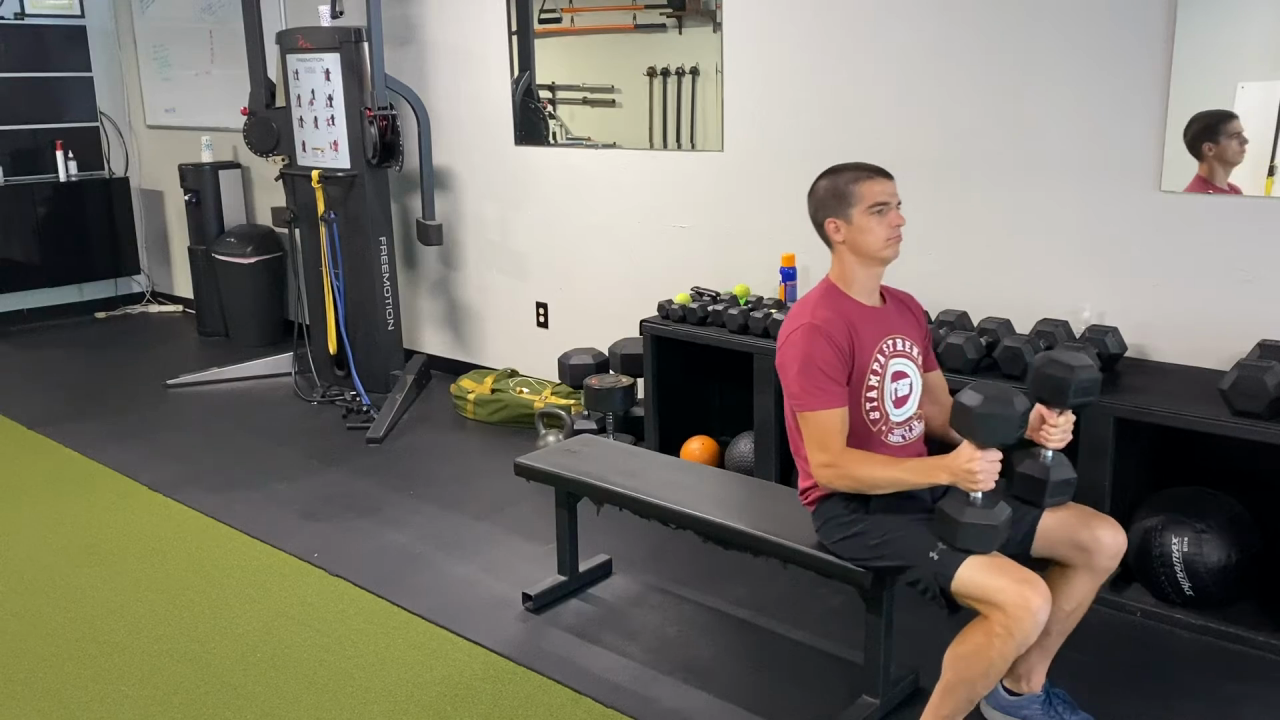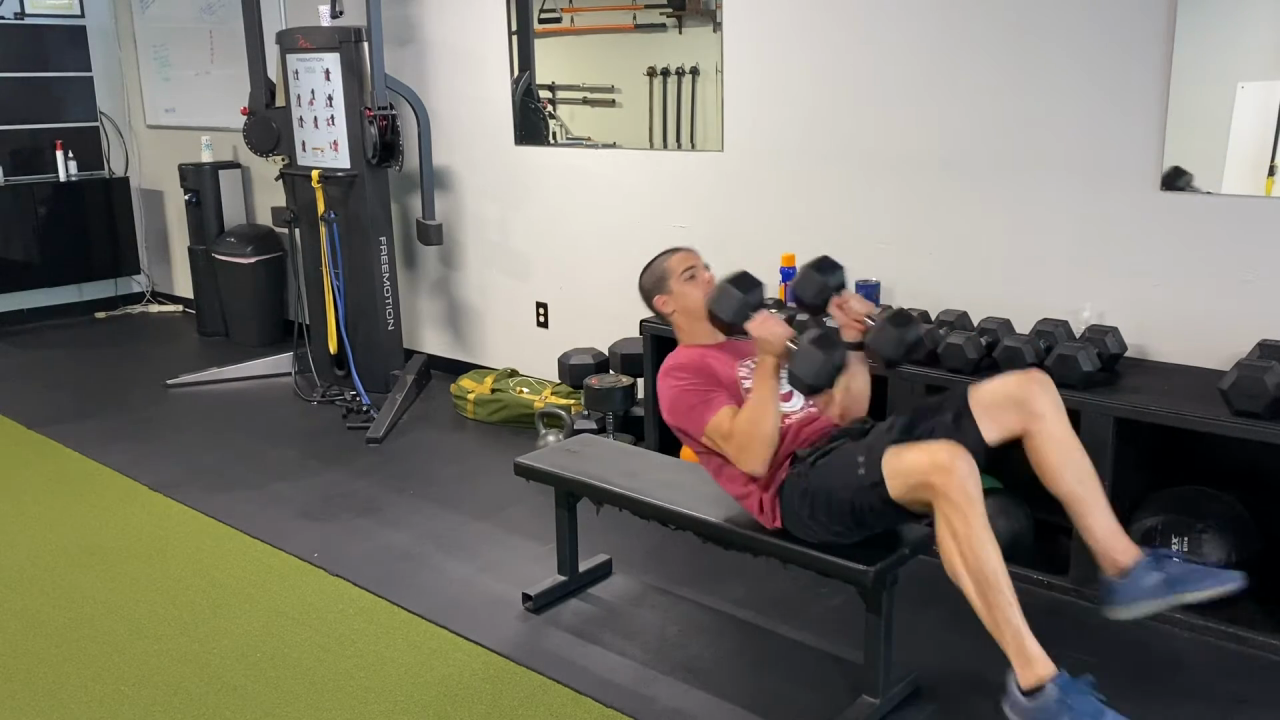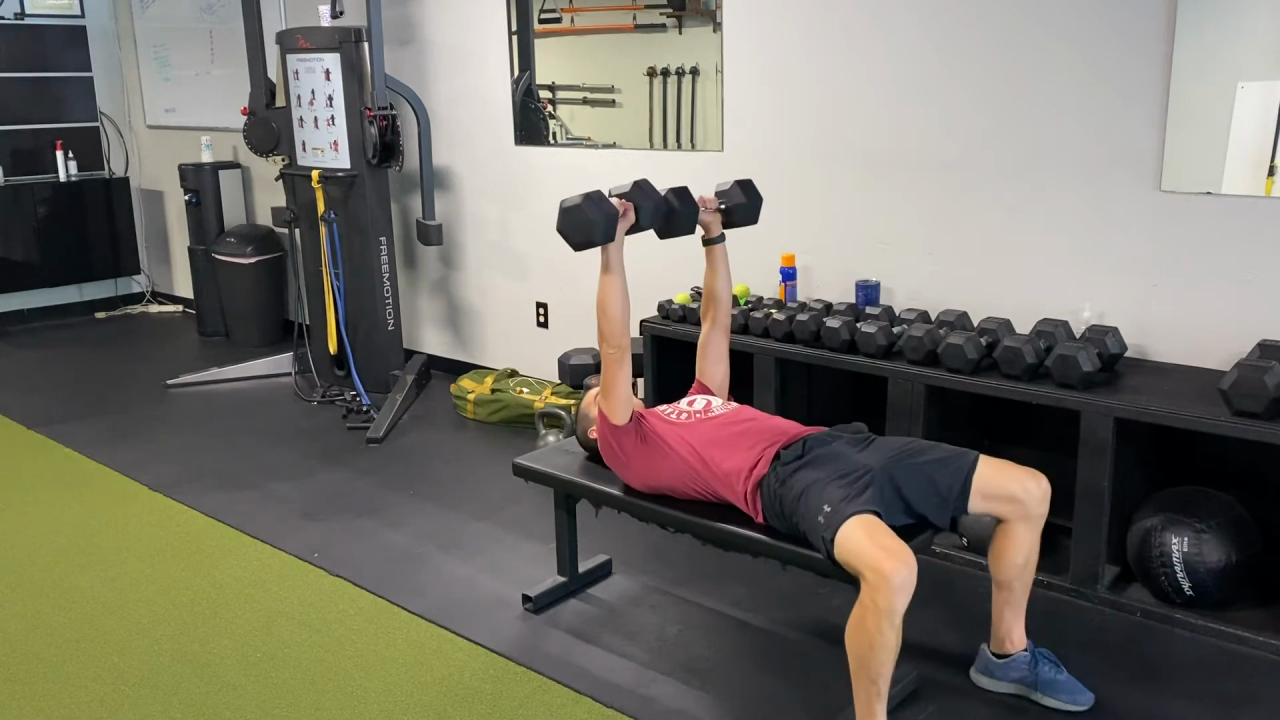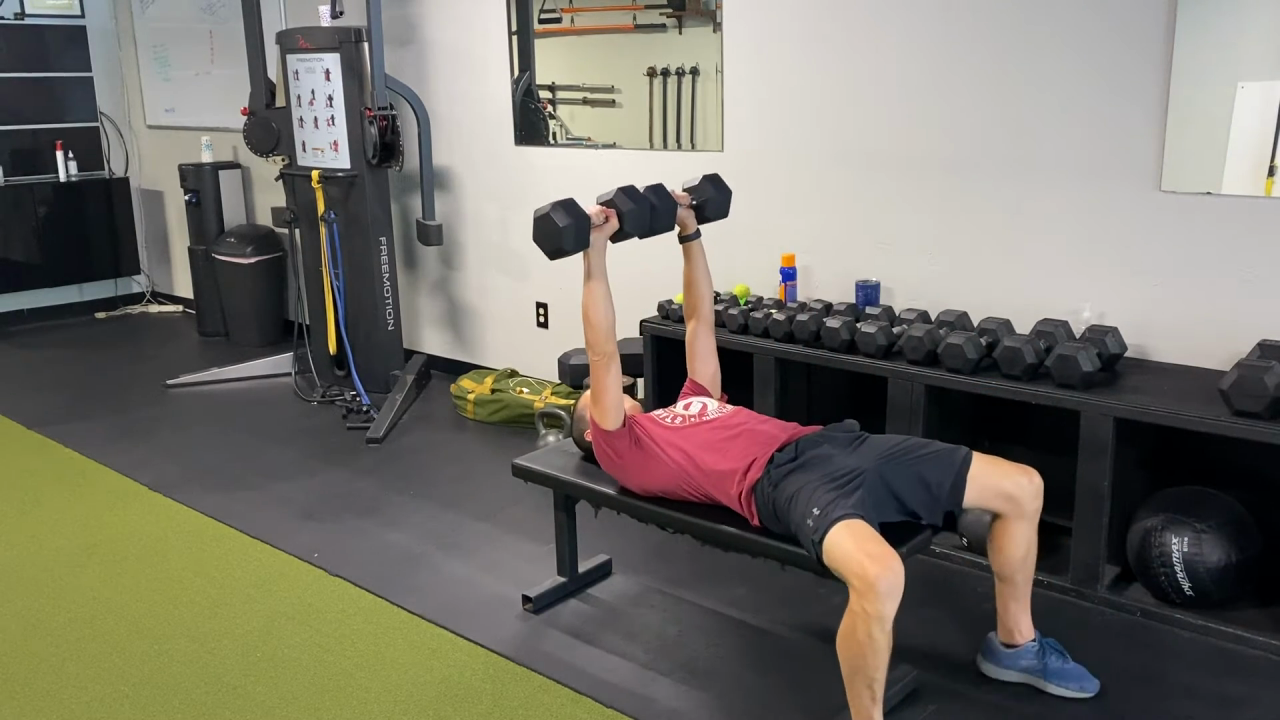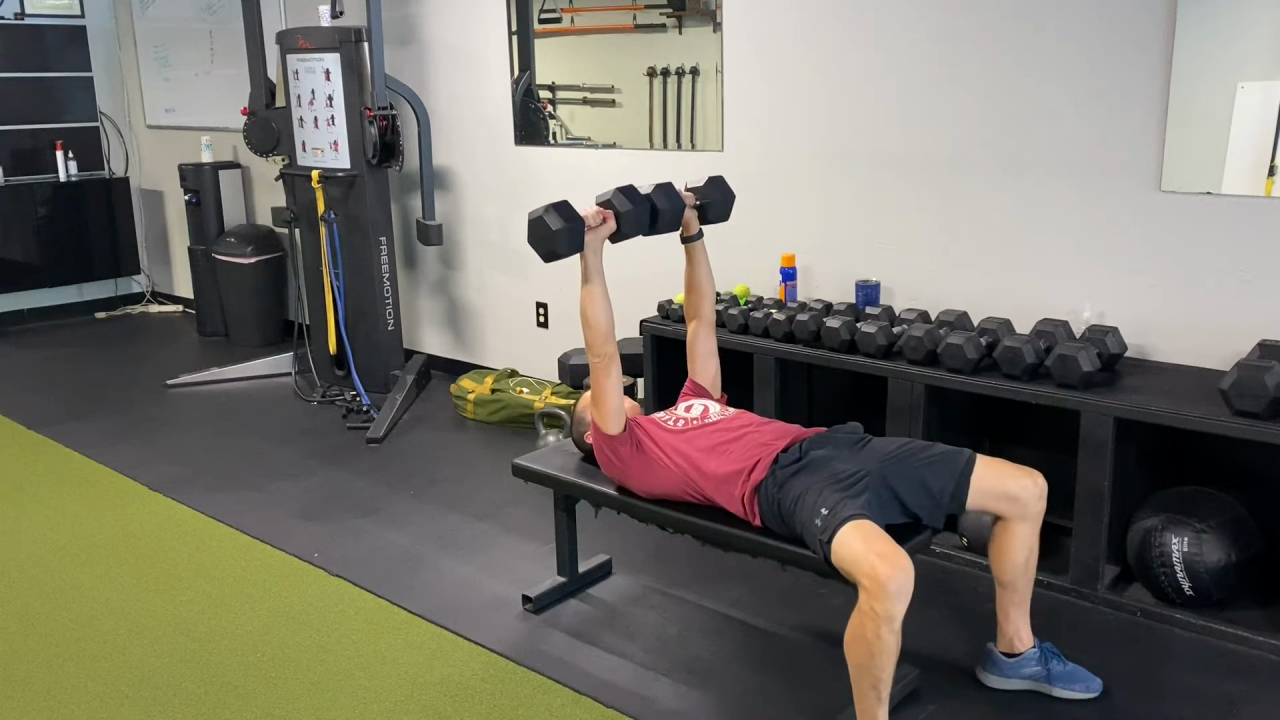
dt=1s
person 1, frame 1
left shoulder: (905, 309)
right shoulder: (815, 328)
left elbow: (942, 414)
right elbow: (829, 465)
left wrist: (1023, 426)
right wrist: (945, 469)
left hip: (921, 483)
right hip: (856, 505)
left knee: (1102, 541)
right knee: (1023, 602)
person 1, frame 2
left shoulder: (749, 349)
right shoulder: (680, 375)
right elbow: (754, 457)
left wrist: (849, 340)
right wrist: (769, 361)
left hip: (849, 443)
right hip: (802, 481)
left knee: (1028, 390)
right knee: (947, 467)
left ankle: (1128, 569)
person 1, frame 3
left shoulder: (695, 406)
right shoulder: (626, 446)
left elbow: (716, 324)
right elbow: (615, 351)
left wrist: (713, 235)
right wrist: (612, 248)
left hip: (840, 444)
right hip: (786, 476)
left knee: (1029, 491)
right knee: (892, 571)
left ankle: (1007, 653)
person 1, frame 4
left shoulder: (689, 405)
right shoulder: (622, 449)
left elbow: (700, 323)
right elbow: (603, 356)
left wrist: (689, 232)
right wrist: (596, 252)
left hip: (831, 443)
right hip: (780, 476)
left knee: (1022, 487)
right knee: (879, 577)
left ankle: (1014, 644)
person 1, frame 5
left shoulder: (691, 406)
right shoulder: (624, 450)
left elbow: (701, 323)
right elbow: (604, 358)
left wrist: (692, 233)
right wrist: (593, 253)
left hip: (833, 444)
right hip: (782, 480)
left knee: (1026, 490)
right knee: (888, 577)
left ankle: (1014, 652)
